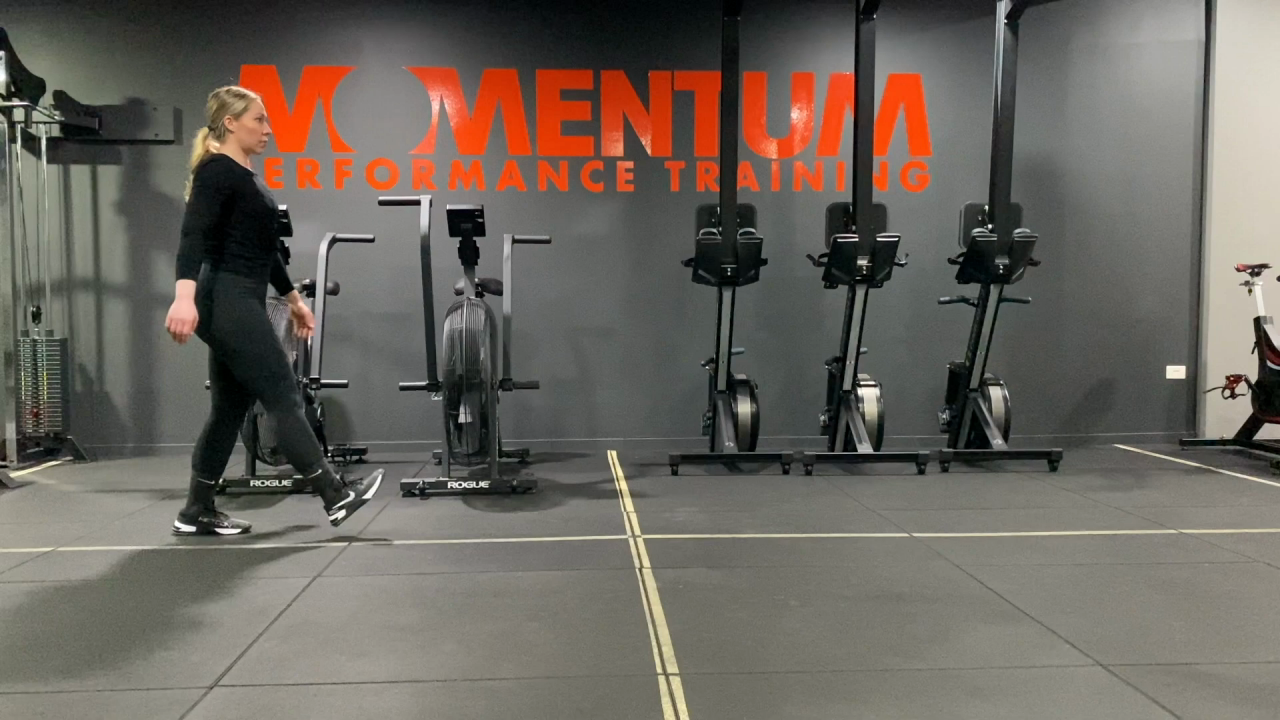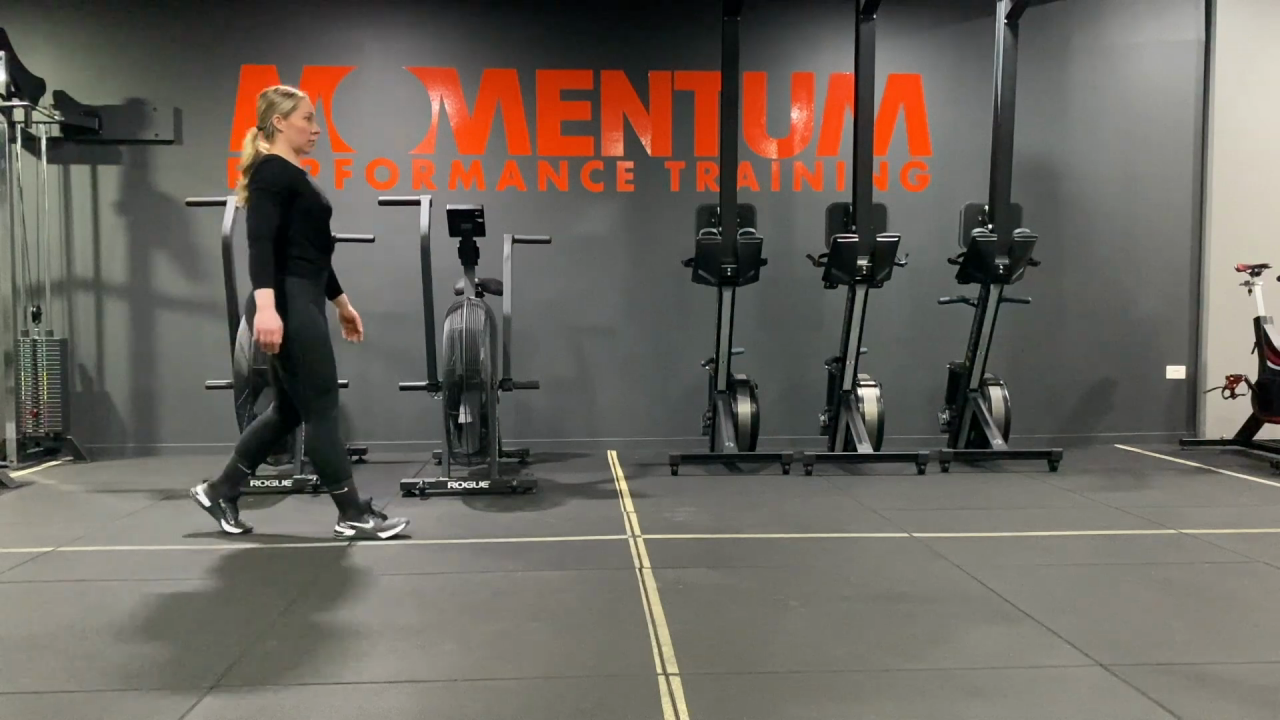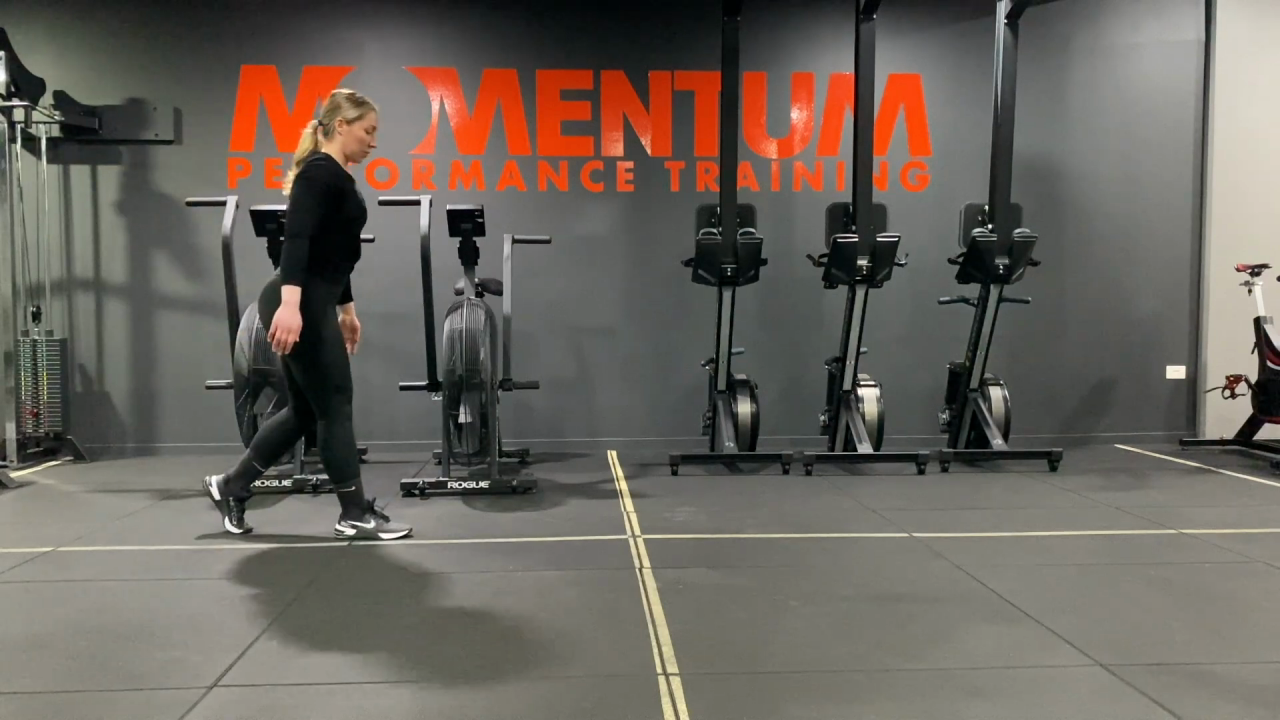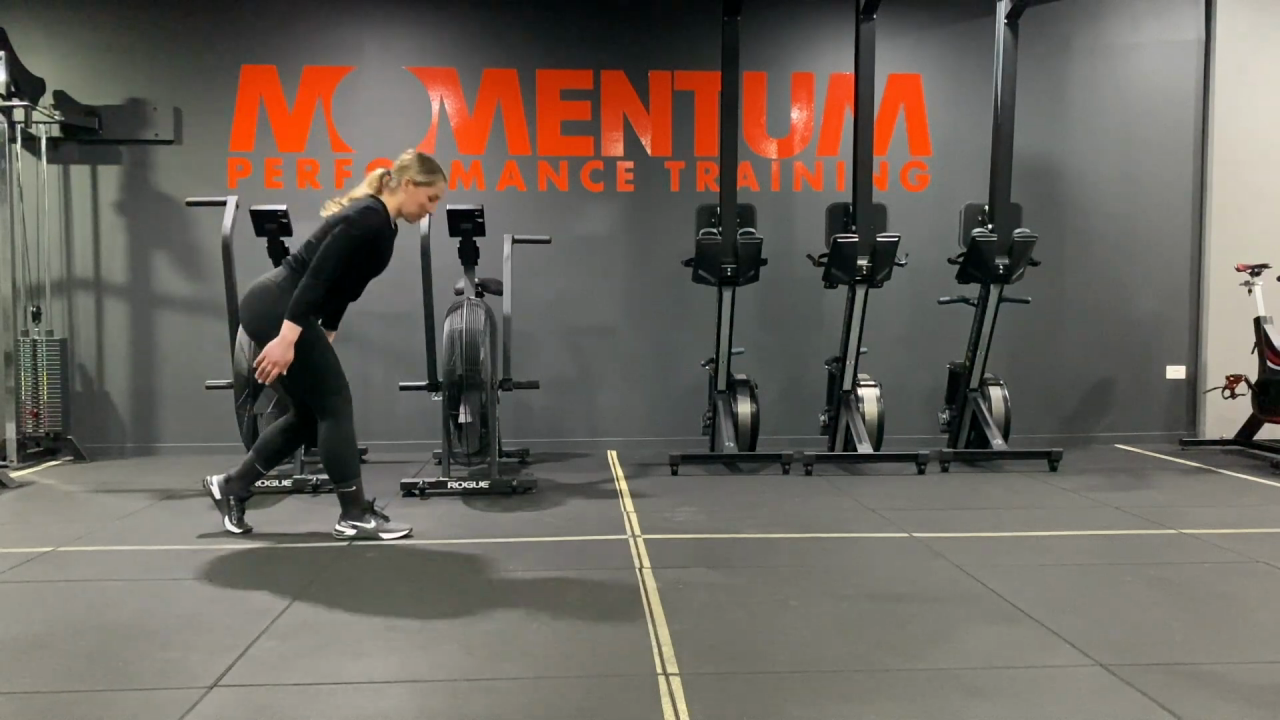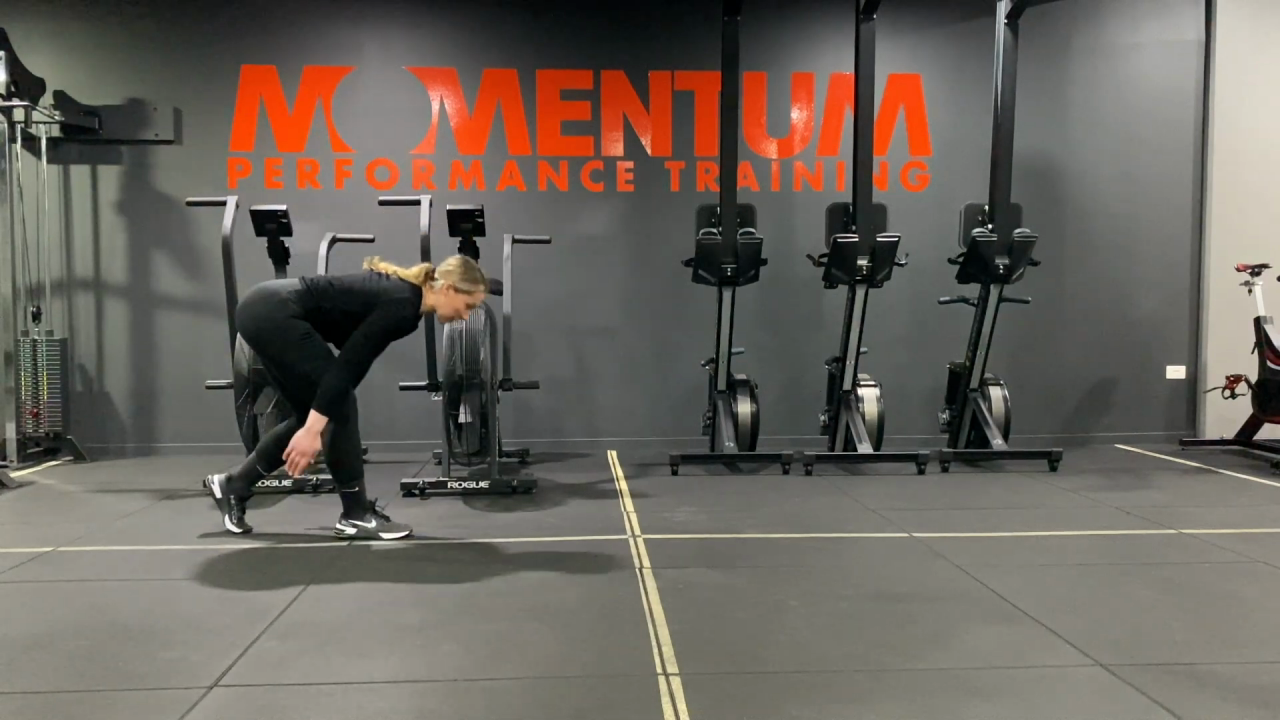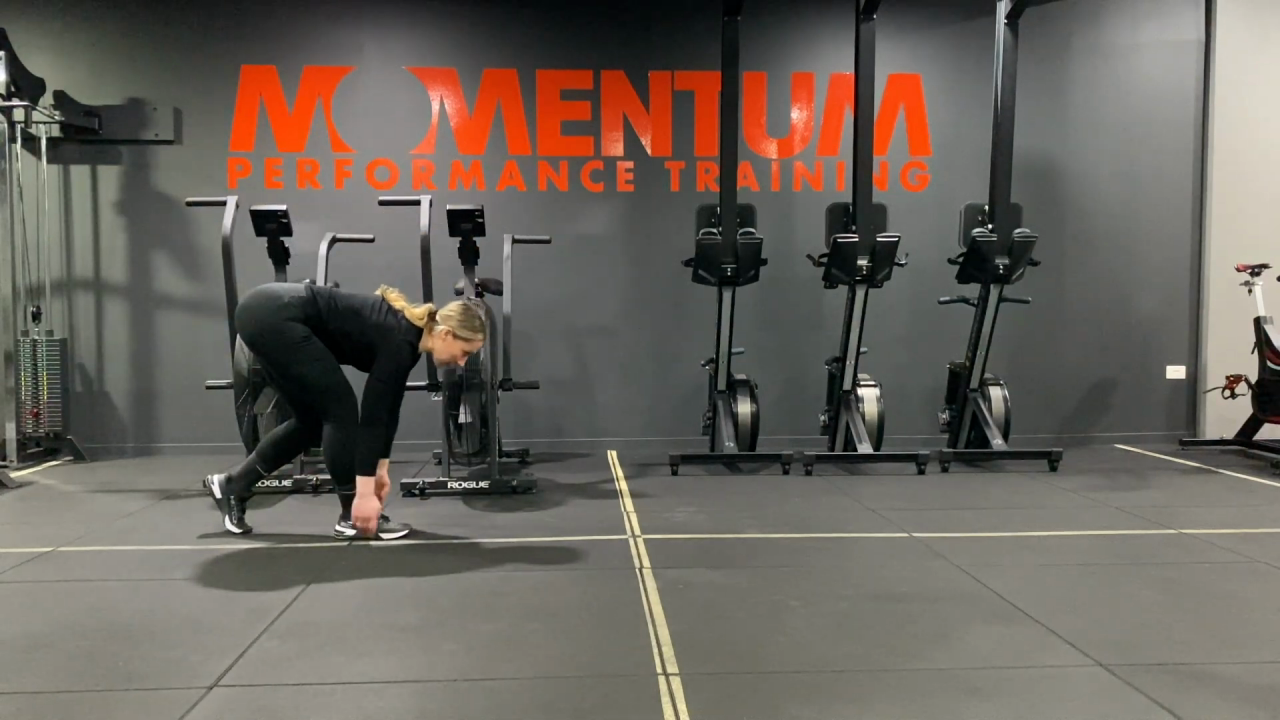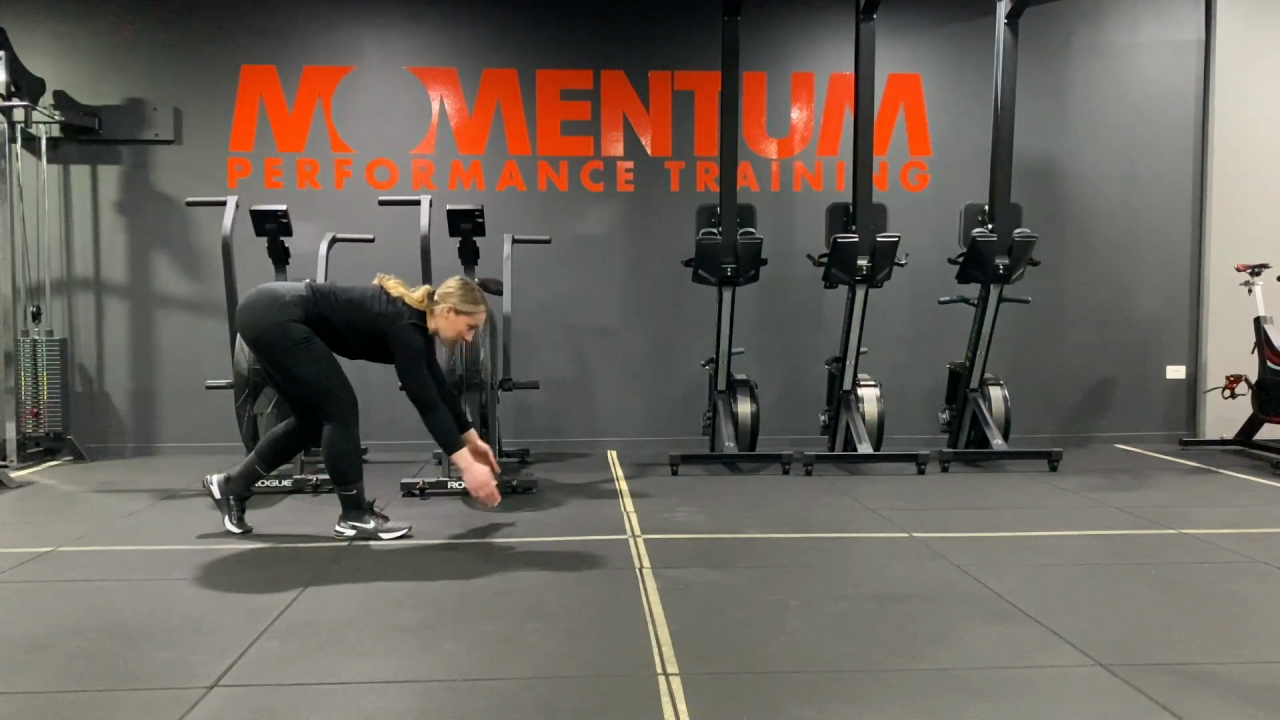
dt=0.4s
person 1, frame 1
left shoulder: (243, 175)
right shoulder: (217, 171)
left elbow: (262, 246)
right elbow: (193, 236)
left wrist: (293, 297)
right wrist: (184, 295)
left hip: (239, 302)
right hip: (226, 302)
left knee: (230, 408)
right knee: (283, 397)
left ankle: (196, 510)
right ankle: (337, 496)
person 1, frame 2
left shoulder: (292, 174)
right shoulder: (271, 172)
right elbow: (260, 243)
left wrist: (340, 301)
right wrist: (266, 306)
left hip: (300, 302)
right hip: (286, 304)
left knee: (289, 408)
right knee: (320, 408)
left ankle: (220, 490)
right ankle: (353, 515)
person 1, frame 3
left shoulder: (338, 176)
right shoulder: (320, 172)
right elbow: (297, 239)
left wrist: (346, 309)
right wrist: (291, 304)
left hip: (312, 302)
right hip: (300, 303)
left knee: (308, 408)
right knee: (334, 404)
left ankle: (231, 486)
right ankle: (355, 515)
person 1, frame 4
left shoulder: (378, 221)
right shoulder: (369, 220)
right elbow: (317, 275)
left wrist: (324, 337)
right wrist: (287, 339)
left hip: (273, 308)
right hip: (274, 310)
left knee: (312, 409)
right knee: (332, 403)
left ankle: (232, 486)
right ankle: (355, 516)
person 1, frame 5
left shoulder: (405, 297)
right shoulder: (401, 307)
left elbow: (354, 361)
right elbow: (345, 365)
left wrist: (316, 423)
right wrist: (314, 428)
left hip: (264, 312)
right hip: (274, 315)
left knee: (325, 411)
right knee: (337, 407)
left ankle: (233, 486)
right ankle: (356, 515)
person 1, frame 6
left shoulder: (408, 335)
right shoulder: (399, 342)
left elbow: (388, 411)
right elbow: (373, 416)
left wrist: (381, 468)
right wrist: (365, 493)
left hip: (265, 314)
right hip: (273, 318)
left knee: (313, 418)
right knee: (339, 409)
left ankle: (232, 486)
right ankle: (353, 517)
person 1, frame 7
left shoulder: (411, 322)
right shoulder: (404, 328)
left elbow: (437, 389)
right elbow: (426, 403)
left wrist: (472, 439)
right wrist: (465, 464)
left hip: (267, 317)
right hip: (274, 320)
left knee: (311, 418)
right knee: (340, 410)
left ankle: (232, 485)
right ankle: (355, 516)
